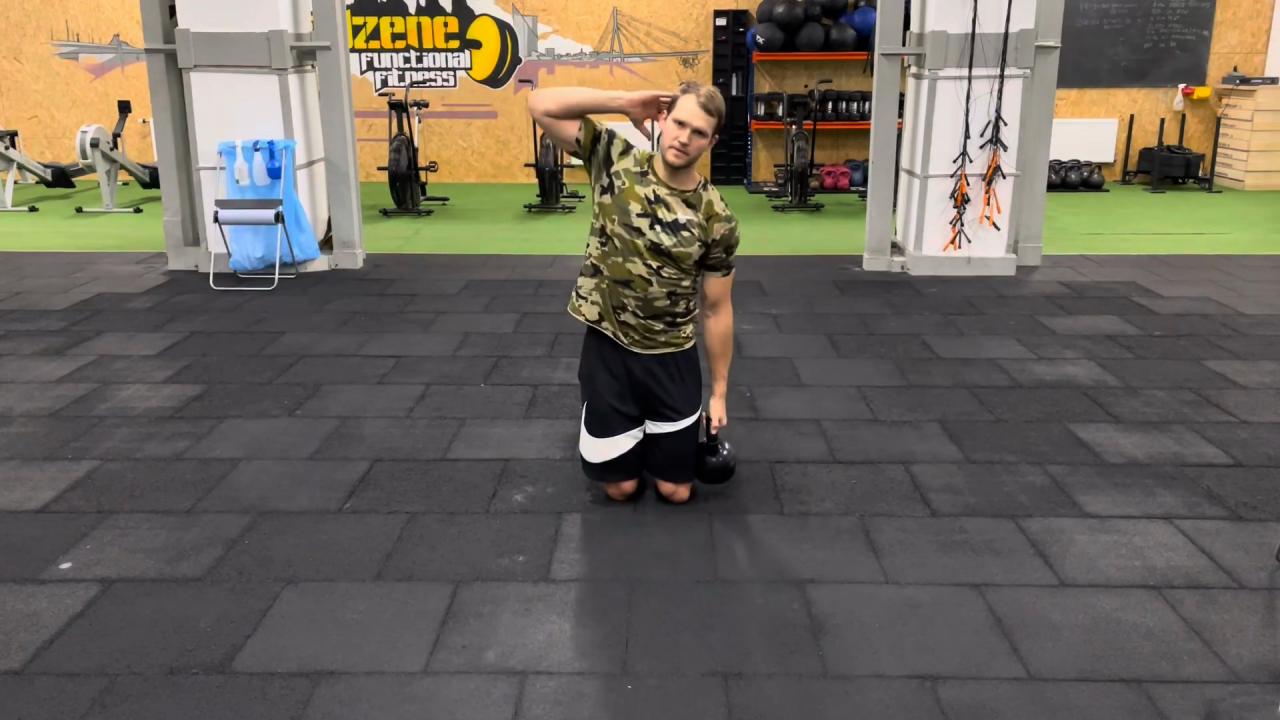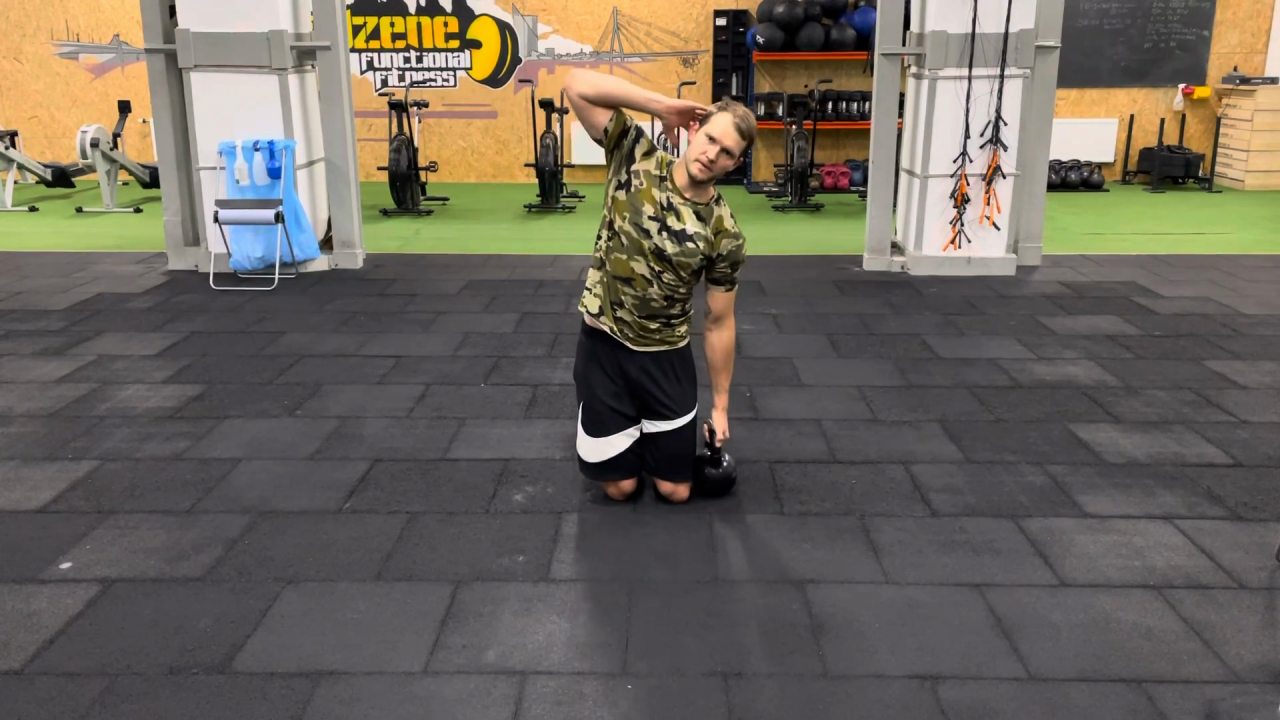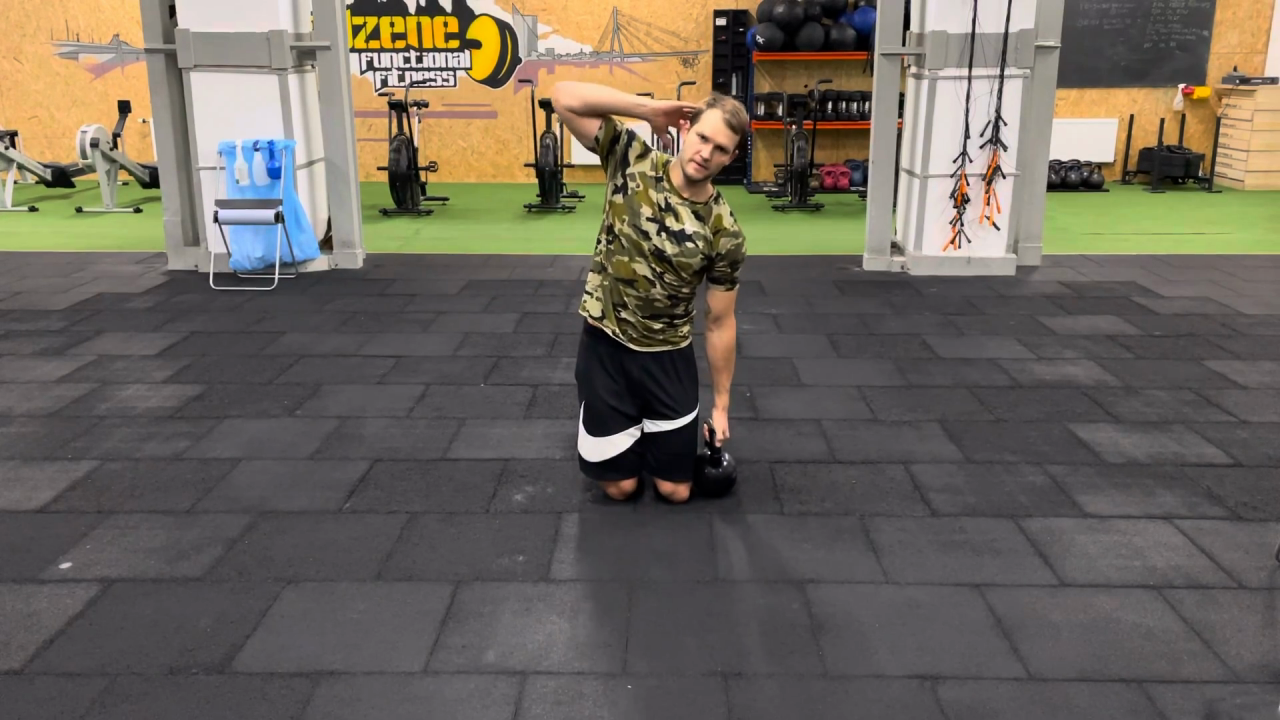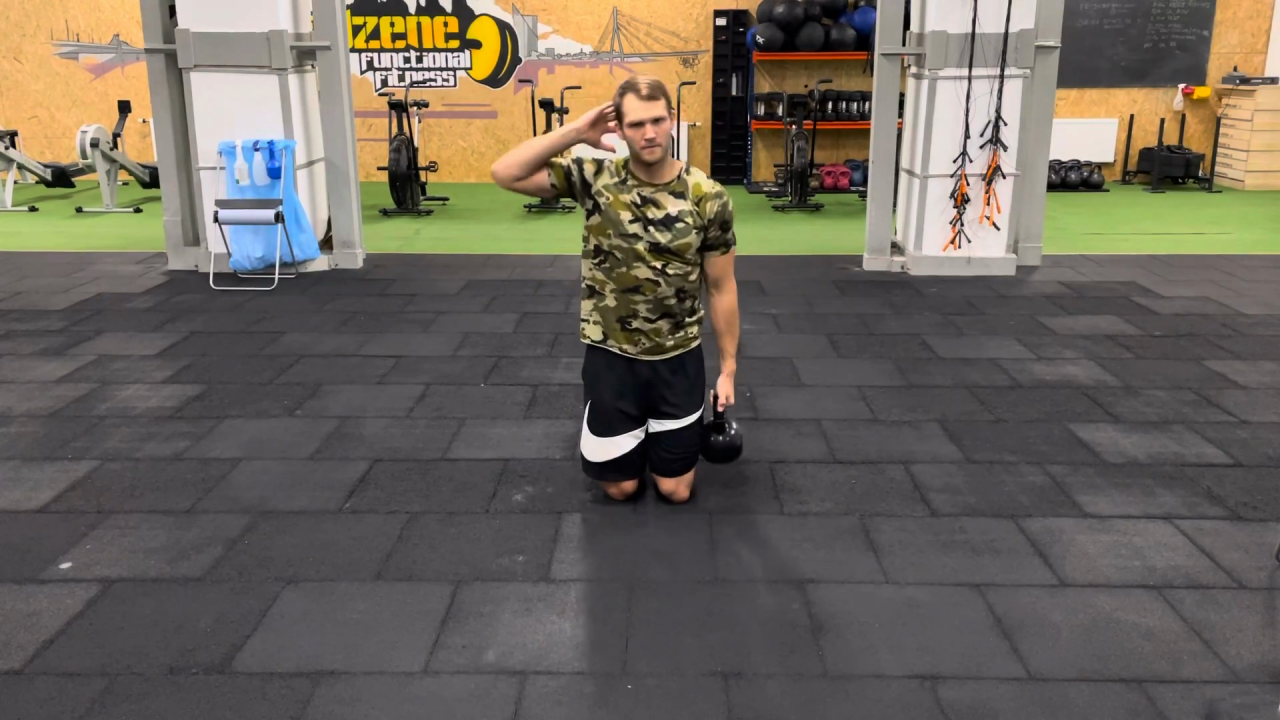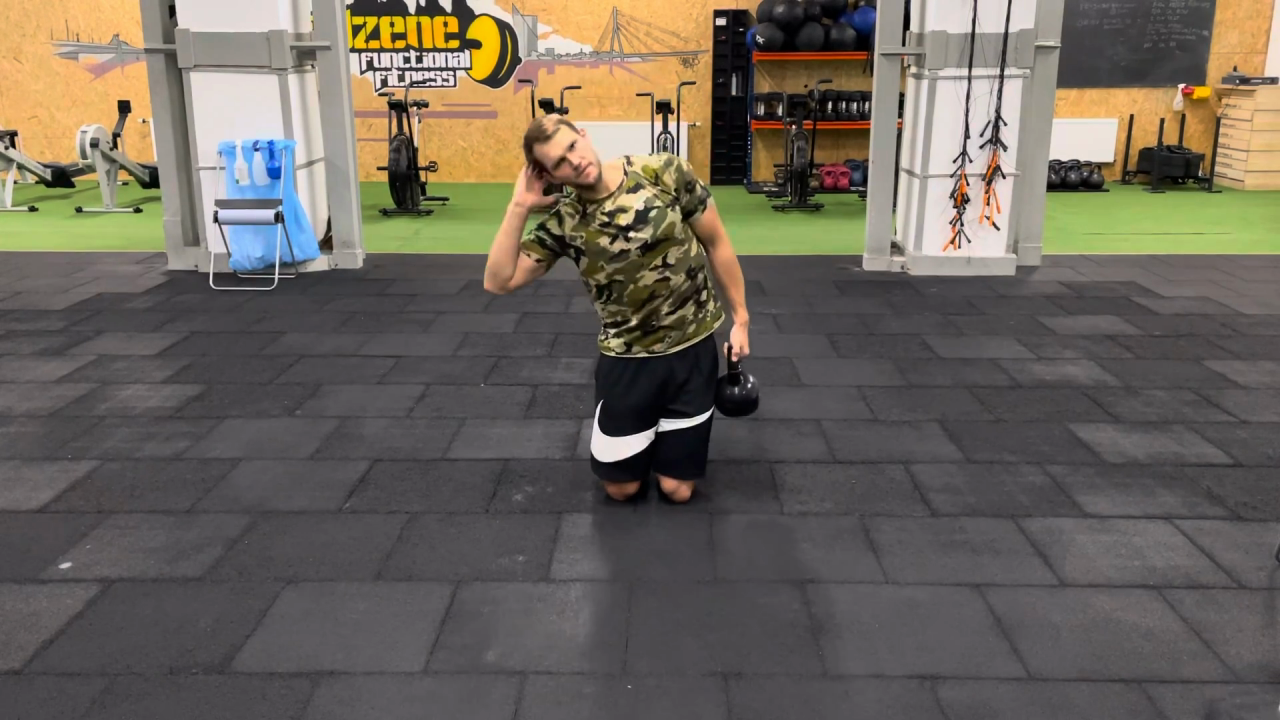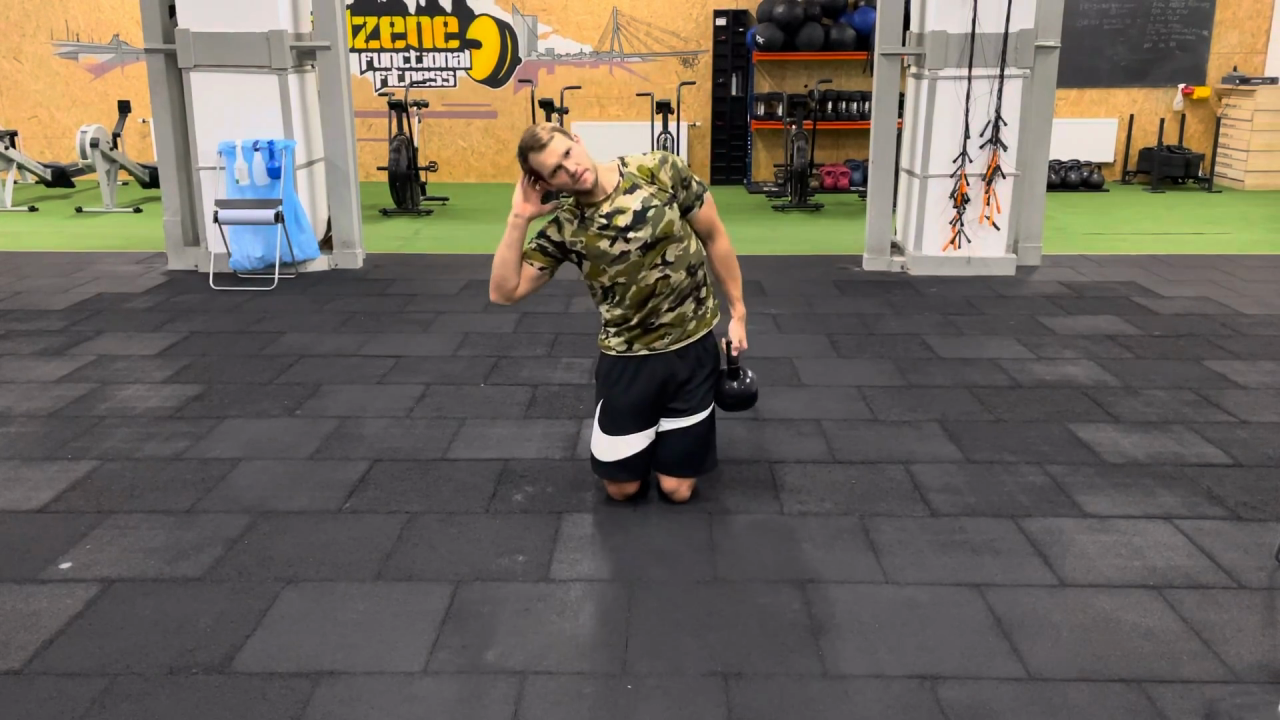
dt=0.4s
person 1, frame 1
left shoulder: (716, 220)
right shoulder: (615, 159)
left elbow: (716, 309)
right elbow: (539, 103)
left wrist: (719, 391)
right wrist: (625, 103)
left hip: (671, 355)
right hip: (607, 347)
left knee: (677, 490)
right knee: (620, 486)
left ankle: (655, 436)
right ankle: (630, 433)
person 1, frame 2
left shoulder: (725, 235)
right shoulder: (635, 158)
left elbow: (719, 323)
right elbow: (576, 85)
left wrist: (720, 405)
right wrist: (662, 106)
left hip: (665, 354)
right hip: (602, 344)
left knee: (676, 490)
right knee: (619, 486)
left ankle: (651, 432)
right ankle: (626, 430)
person 1, frame 3
left shoulder: (724, 233)
right shoulder: (632, 160)
left elbow: (720, 322)
right elbow: (563, 97)
left wrist: (721, 403)
right wrist: (649, 109)
left hip: (666, 355)
right hip: (605, 345)
left knee: (676, 490)
right knee: (619, 486)
left ankle: (649, 430)
right ankle: (626, 430)
person 1, frame 4
left shoulder: (709, 200)
right shoulder: (595, 176)
left elbow: (721, 288)
right elbow: (503, 174)
left wrist: (728, 367)
right wrist: (575, 133)
left hip: (676, 358)
right hip: (610, 355)
left knee: (676, 489)
right knee: (619, 487)
left ankle: (661, 435)
right ankle: (630, 431)
person 1, frame 5
left shoulder: (666, 172)
right shoulder: (563, 222)
left elbow: (716, 243)
right elbow: (498, 281)
left wrist: (740, 316)
right wrist: (519, 206)
left hip: (692, 349)
right hip: (626, 357)
left knee: (677, 488)
right knee: (620, 487)
left ankle: (668, 436)
right ankle: (641, 429)
person 1, frame 6
left shoulder: (662, 171)
right shoulder: (563, 227)
left elbow: (714, 237)
right elbow: (503, 291)
left wrist: (737, 311)
right wrist: (520, 217)
left hip: (693, 347)
right hip: (626, 357)
left knee: (676, 489)
right knee: (620, 487)
left ankle: (663, 433)
right ankle: (644, 430)
